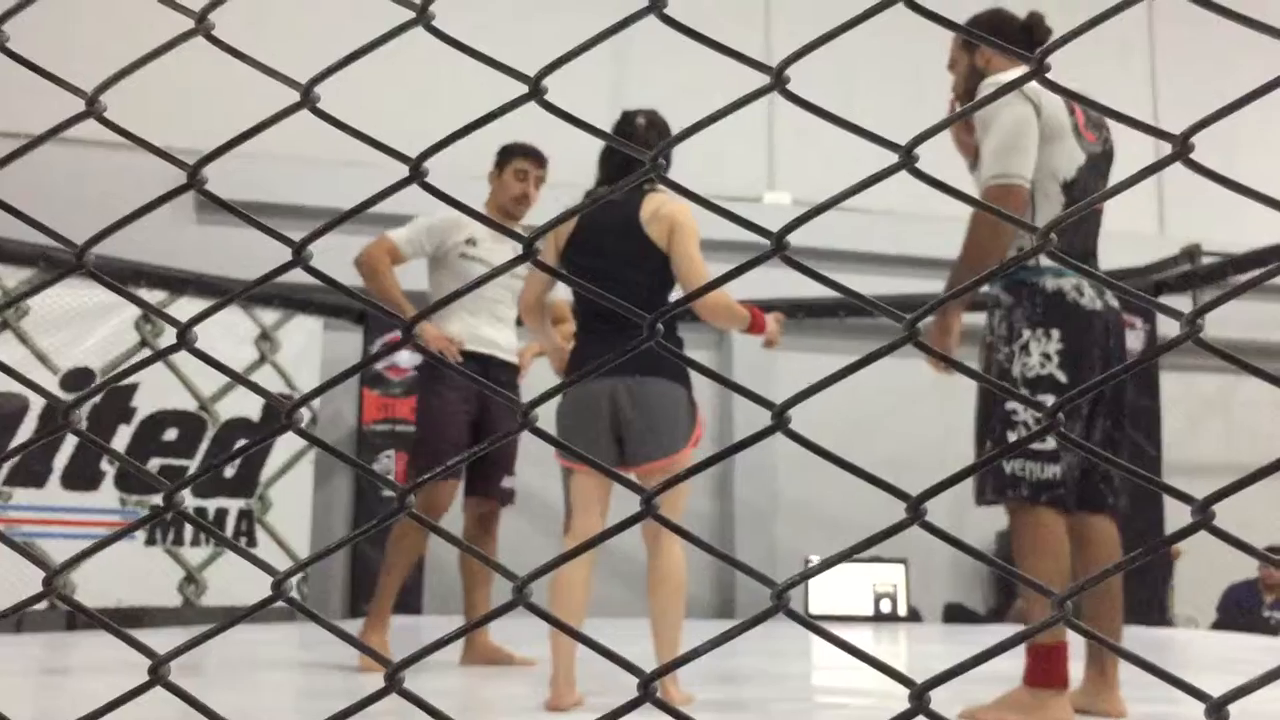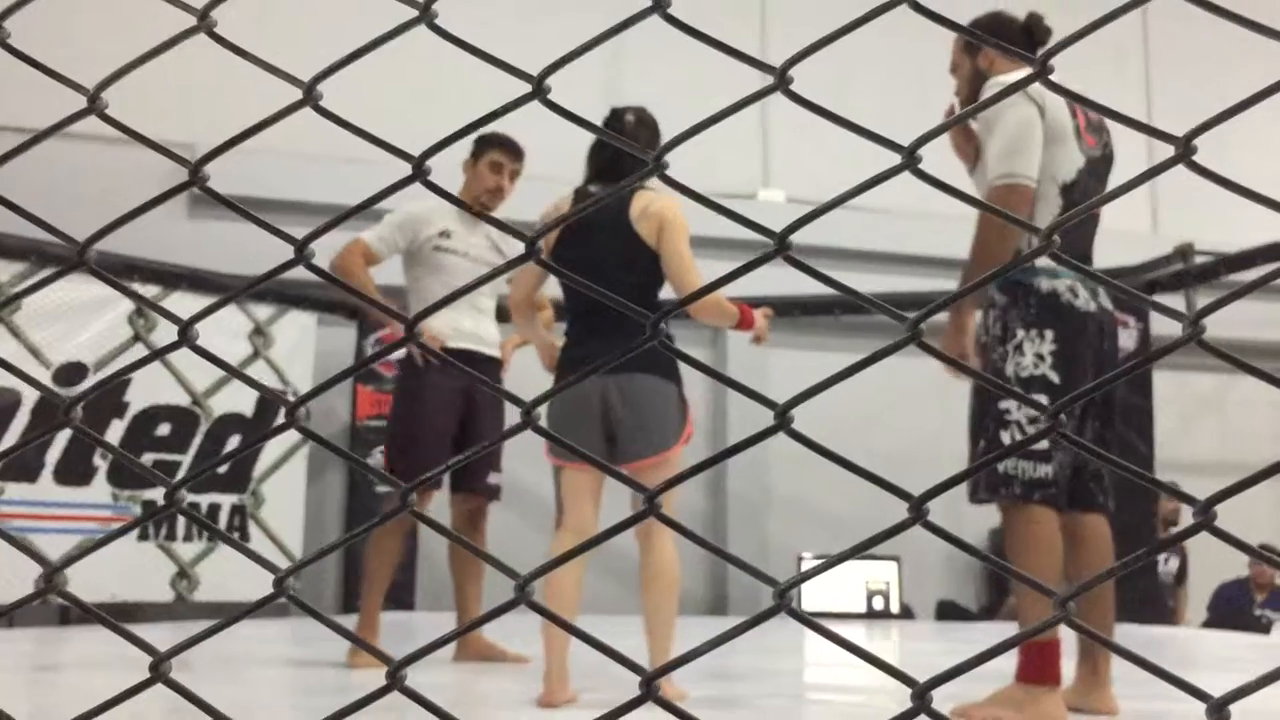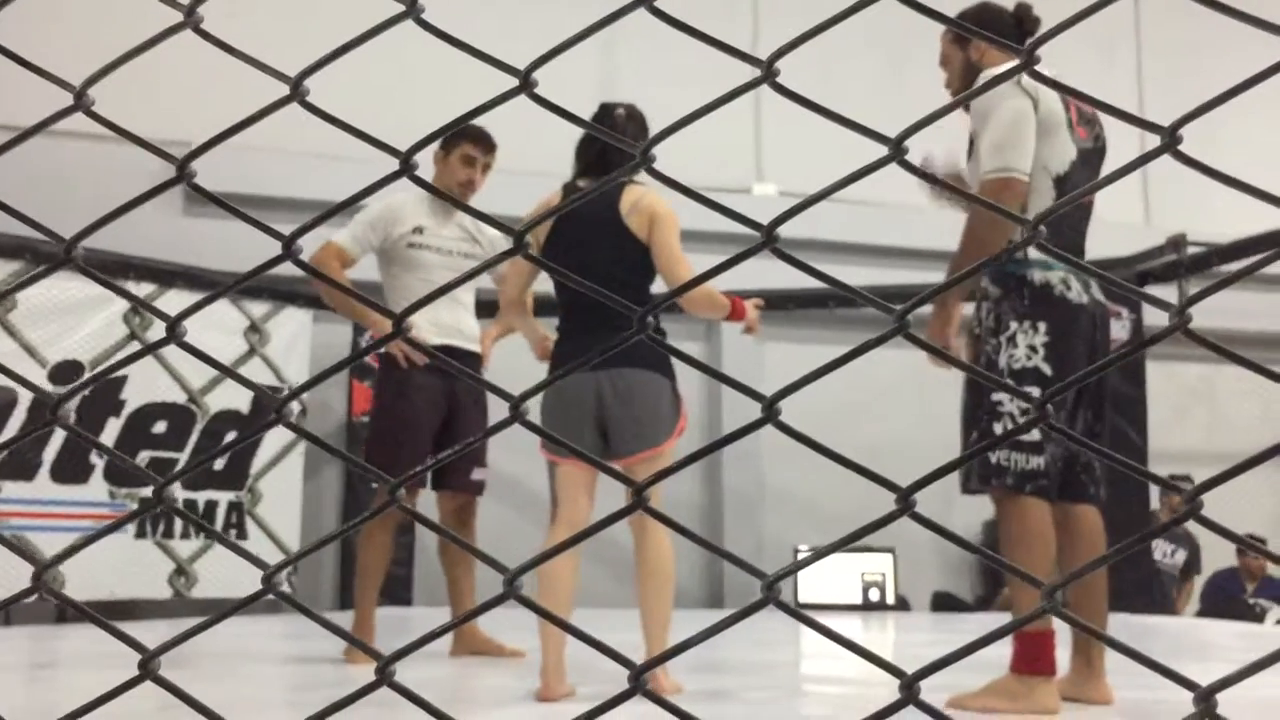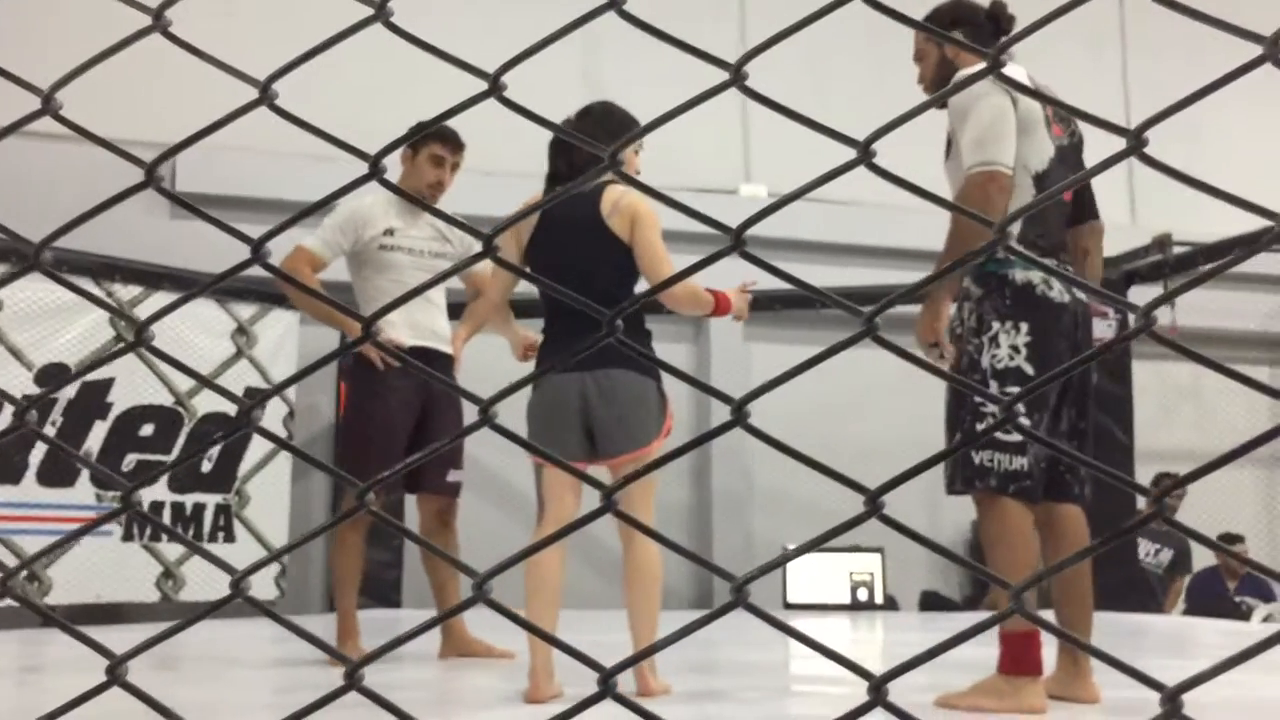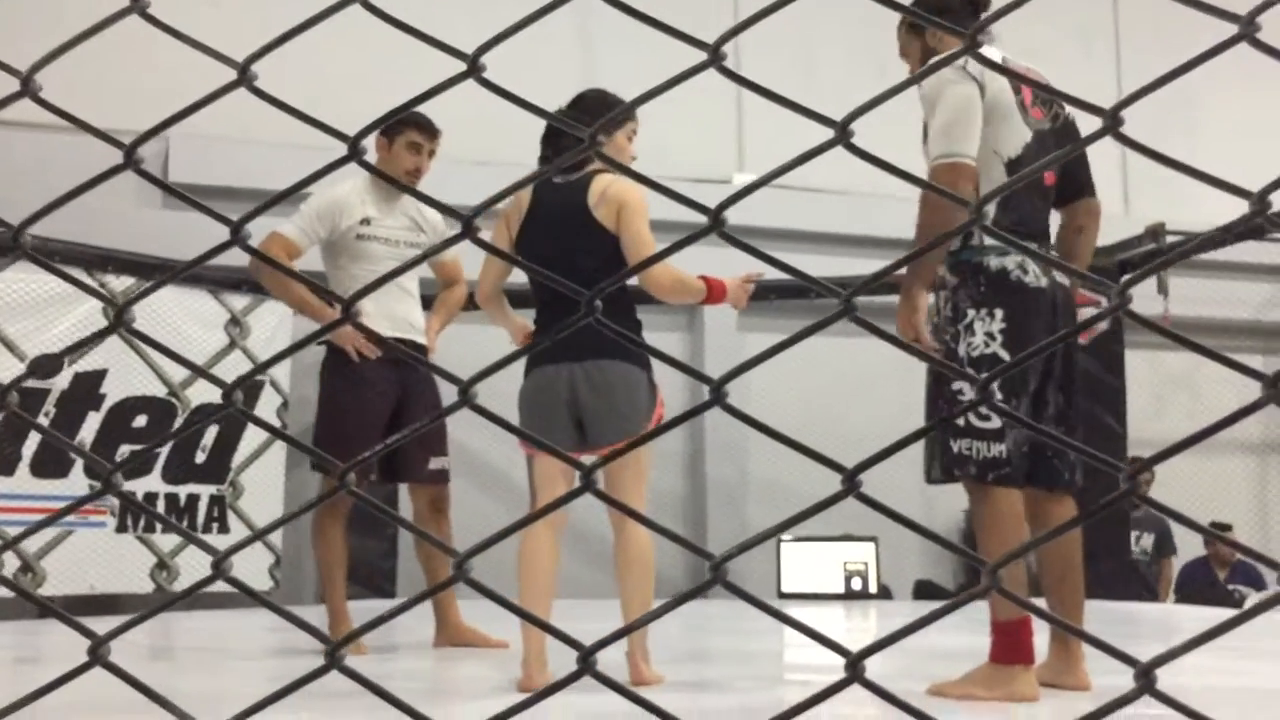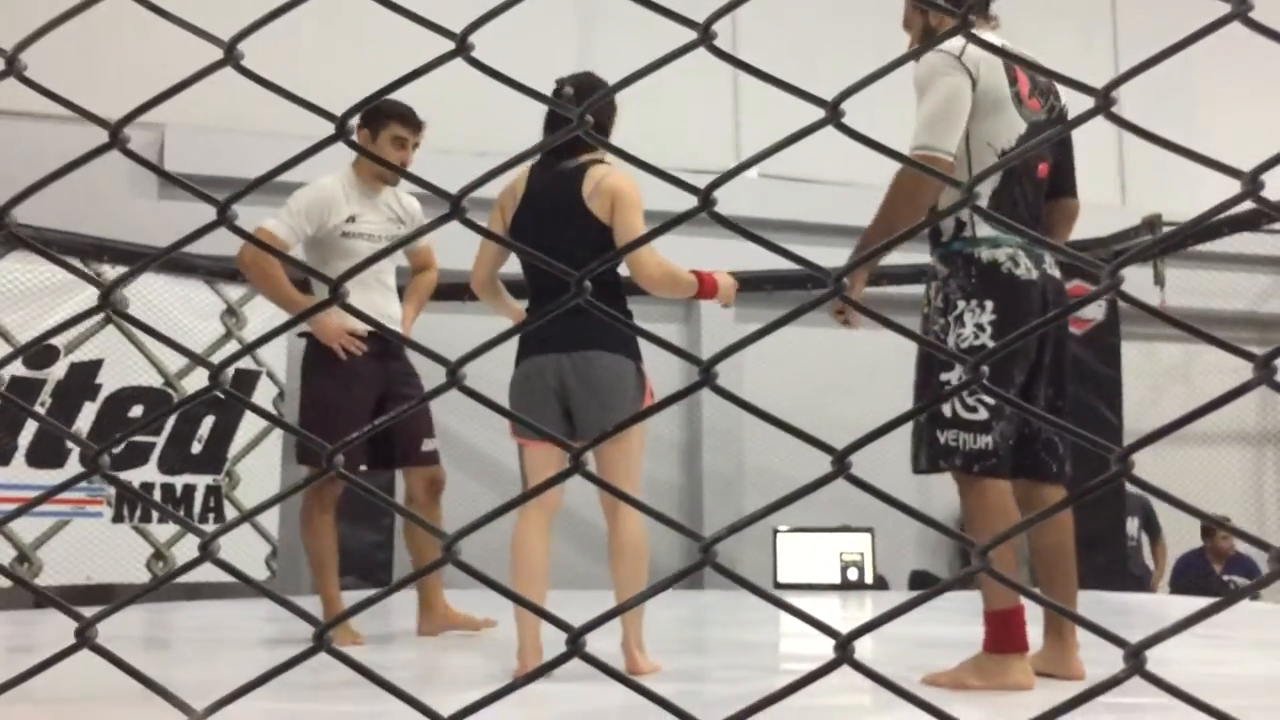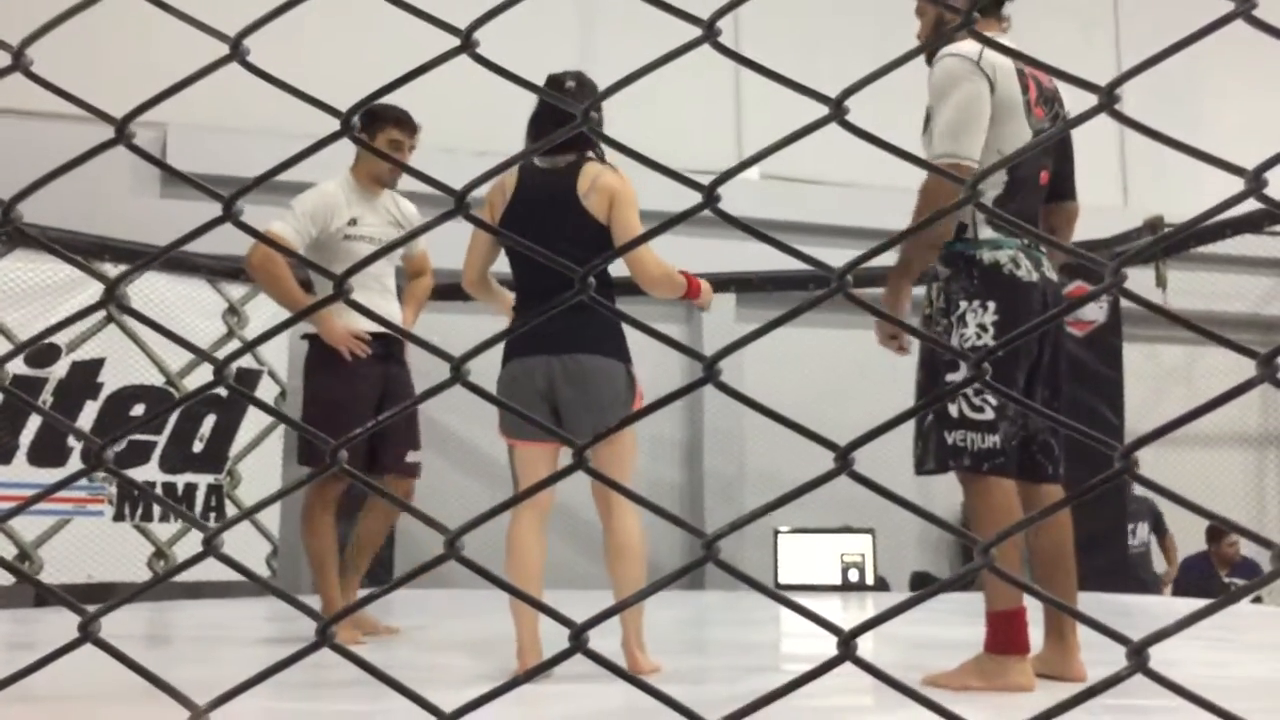
dt=0.3s
person 1, frame 1
left shoulder: (1005, 92)
right shoulder: (1081, 114)
left elbow: (1004, 206)
left wrist: (949, 304)
right wrist: (976, 154)
left hip: (1040, 306)
right hip: (1093, 308)
left knee: (1033, 492)
right knee: (1088, 497)
person 1, frame 2
left shoulder: (1009, 94)
right shoulder: (1082, 117)
left elbow: (1011, 207)
left wrist: (962, 307)
right wrist: (974, 158)
left hip: (1035, 308)
right hip: (1087, 309)
left knee: (1026, 490)
right knee: (1081, 498)
person 1, frame 3
left shoulder: (1003, 87)
right shoulder: (1076, 109)
left elbow: (1005, 198)
left wrist: (949, 297)
right wrist: (969, 192)
left hip: (1026, 299)
right hip: (1079, 301)
left knee: (1017, 481)
right knee: (1073, 488)
person 1, frame 4
left shoulder: (980, 87)
right shoulder: (1049, 108)
left elbow: (985, 191)
right elbow: (1086, 233)
left wrist: (936, 296)
left hip: (1010, 300)
right hip: (1059, 304)
left knee: (999, 483)
right knee: (1057, 489)
person 1, frame 5
left shoulder: (952, 71)
right shoulder: (1036, 90)
left elbow: (953, 182)
right elbow: (1083, 212)
left wrist: (914, 289)
left hip: (988, 286)
right hip: (1042, 291)
left knee: (987, 471)
right knee: (1046, 477)
left ankle: (1012, 663)
right ankle: (1066, 656)
person 1, frame 6
left shoulder: (950, 57)
right shoulder: (1036, 79)
left elbow: (926, 173)
right elbow: (1063, 204)
left wrist: (859, 265)
left hip: (978, 278)
right hip: (1037, 282)
left knee: (977, 461)
right knee: (1036, 465)
left ankle: (1004, 652)
right ankle: (1061, 645)
person 1, frame 7
left shoulder: (963, 60)
right shoulder: (1041, 82)
left elbow: (952, 182)
right elbow: (1063, 206)
left wrist: (899, 284)
left hip: (979, 277)
right hip: (1035, 280)
left knee: (982, 461)
right knee: (1036, 466)
left ankle: (1006, 653)
right ankle: (1062, 646)
person 2, frame 1
left shoulder: (570, 215)
right shoulder: (670, 210)
left elbow: (529, 305)
right elbow: (706, 303)
left wrist: (554, 347)
right wrist: (761, 322)
left hip: (588, 382)
right hip: (655, 381)
left knee: (581, 531)
right knee: (664, 532)
left ankle: (562, 681)
right ankle: (668, 680)
person 2, frame 2
left shoulder: (560, 212)
right shoulder: (657, 208)
left elbow: (519, 303)
right elbow: (695, 300)
left wrist: (544, 345)
right wrist: (749, 319)
left hip: (579, 379)
right hip: (646, 378)
left knee: (573, 529)
right knee: (656, 530)
left ankle: (555, 677)
right ankle: (662, 675)
person 2, frame 3
left shoulder: (549, 207)
right shoulder: (648, 202)
left elbow: (510, 299)
right elbow: (688, 294)
left wrist: (536, 337)
right wrist: (740, 310)
left hip: (571, 375)
right hip: (640, 372)
left knee: (567, 522)
right knee: (651, 522)
left ankle: (553, 671)
right ankle: (659, 668)
person 2, frame 4
left shoulder: (532, 211)
right shoulder: (629, 202)
left elbow: (490, 303)
right elbow: (671, 291)
right wrist: (725, 302)
left hip: (557, 376)
right hip: (624, 374)
left knee: (553, 525)
right knee: (638, 524)
left ankle: (540, 674)
right ankle: (646, 670)
person 2, frame 5
left shoulder: (523, 199)
right shoulder: (620, 191)
left elbow: (485, 291)
right elbow: (657, 281)
left wrist: (516, 328)
right wrist: (723, 290)
left hip: (549, 367)
right hip: (615, 364)
left knee: (546, 513)
right knee: (630, 513)
left ankle: (534, 662)
right ankle: (639, 659)
person 2, frame 6
left shoulder: (518, 186)
right shoulder: (612, 181)
left elbow: (481, 281)
right elbow: (649, 274)
right wrist: (712, 285)
left hip: (537, 356)
right hip: (605, 354)
left knee: (537, 505)
right knee: (622, 503)
left ankle: (529, 651)
right ankle: (634, 648)
person 2, frame 7
left shoulder: (507, 185)
right shoulder: (607, 180)
left elbow: (473, 278)
right elbow: (649, 275)
right wrist: (695, 288)
left hip: (527, 355)
right hip: (595, 353)
left knee: (530, 505)
right knee: (618, 502)
left ankle: (528, 649)
right ankle: (635, 646)
person 3, frame 1
right shoulder: (451, 225)
right elbow: (371, 258)
left wrist: (533, 351)
right wrist: (418, 325)
left hip: (502, 379)
right hip: (452, 368)
left knee: (485, 510)
right knee: (434, 495)
left ankle: (477, 640)
right ankle: (376, 623)
person 3, frame 2
left shoulder: (510, 244)
right shoulder: (423, 217)
left elbow: (542, 309)
right elbow: (346, 263)
left wrist: (514, 343)
right wrist: (397, 324)
left hip: (486, 374)
right hip: (432, 365)
left knee: (473, 507)
right knee: (408, 502)
left ankle: (470, 635)
right ankle: (366, 634)
person 3, frame 3
left shoulder: (486, 233)
right shoulder: (395, 212)
right elbow: (321, 265)
left wrist: (492, 335)
right wrist: (378, 324)
left hip: (467, 369)
right hip: (412, 363)
left knee: (460, 503)
right knee: (393, 500)
left ankle: (466, 630)
right ankle: (362, 633)
person 3, frame 4
left shoulder: (454, 231)
right shoulder: (363, 212)
left elbow: (488, 293)
right elbow: (293, 272)
right wrist: (355, 329)
left hip: (439, 370)
right hip: (384, 366)
left knee: (441, 505)
right knee: (361, 503)
left ankle: (455, 634)
right ankle: (348, 636)
person 3, frame 5
left shoulder: (428, 218)
right shoulder: (339, 201)
left elbow: (456, 283)
right elbow: (267, 258)
left wrist: (433, 327)
right wrist: (330, 319)
left hip: (415, 361)
right hip: (359, 358)
left knee: (432, 494)
right knee: (339, 492)
left ankle: (449, 622)
right ankle: (339, 625)
person 3, frame 6
left shoulder: (407, 206)
right shoulder: (321, 197)
left elbow: (426, 269)
right elbow: (253, 257)
left wrist: (405, 316)
right wrist: (313, 316)
left hip: (392, 353)
right hip: (339, 353)
left knee: (425, 477)
right knee: (326, 483)
left ankle: (433, 605)
right ankle: (333, 614)
person 3, frame 7
left shoulder: (404, 212)
right shoulder: (325, 201)
left elbow: (422, 274)
right elbow: (260, 259)
left wrist: (407, 320)
right wrist: (321, 318)
left hip: (391, 355)
right hip: (343, 353)
left knee: (397, 486)
right knee: (330, 482)
left ankle: (347, 595)
right ankle: (332, 612)
